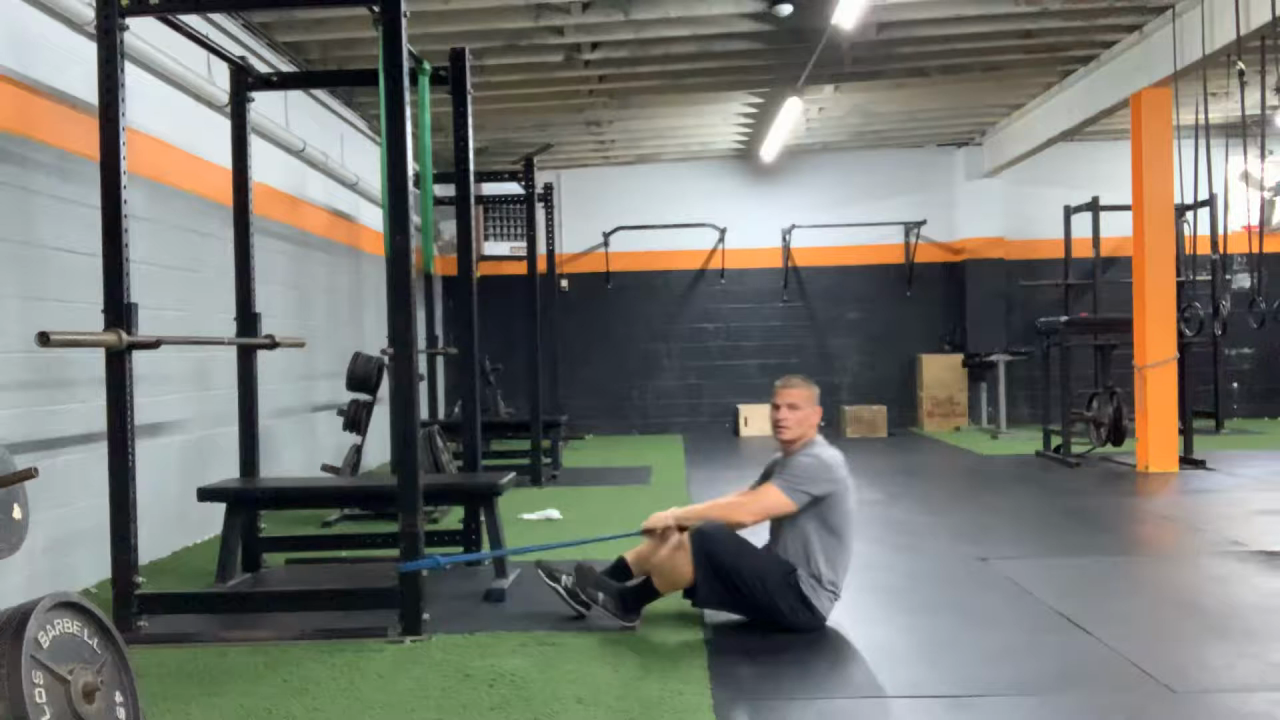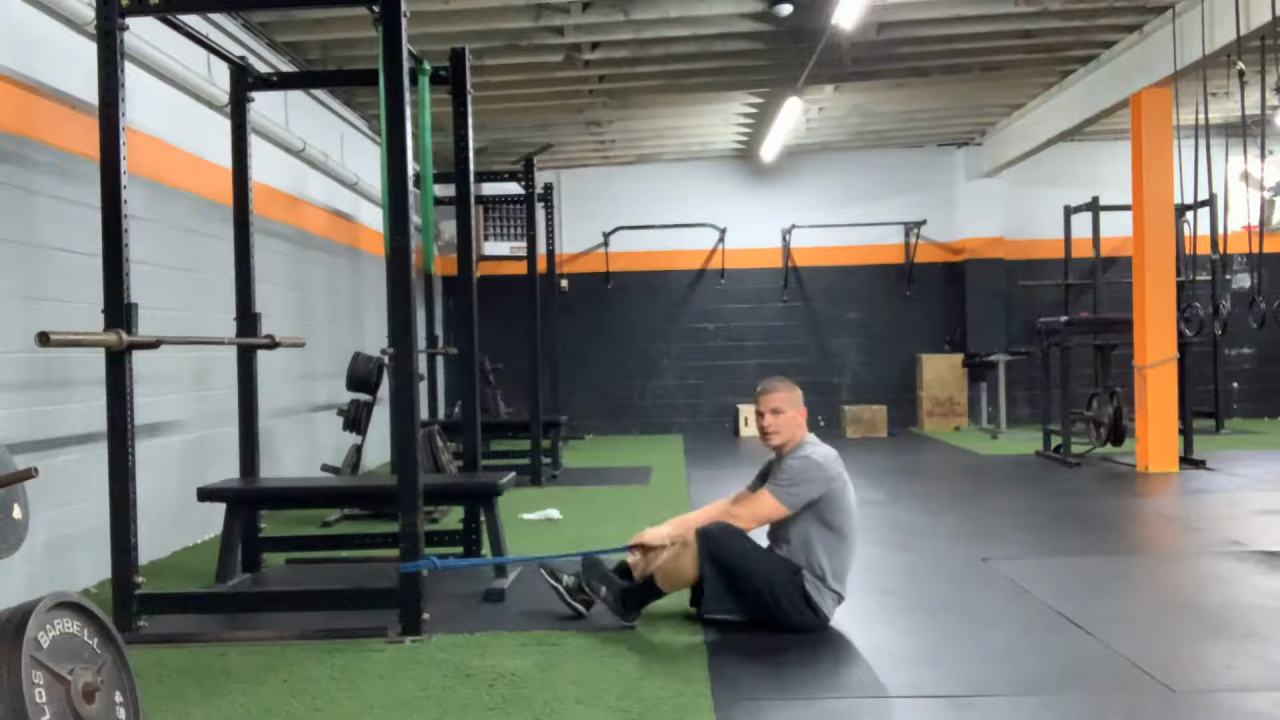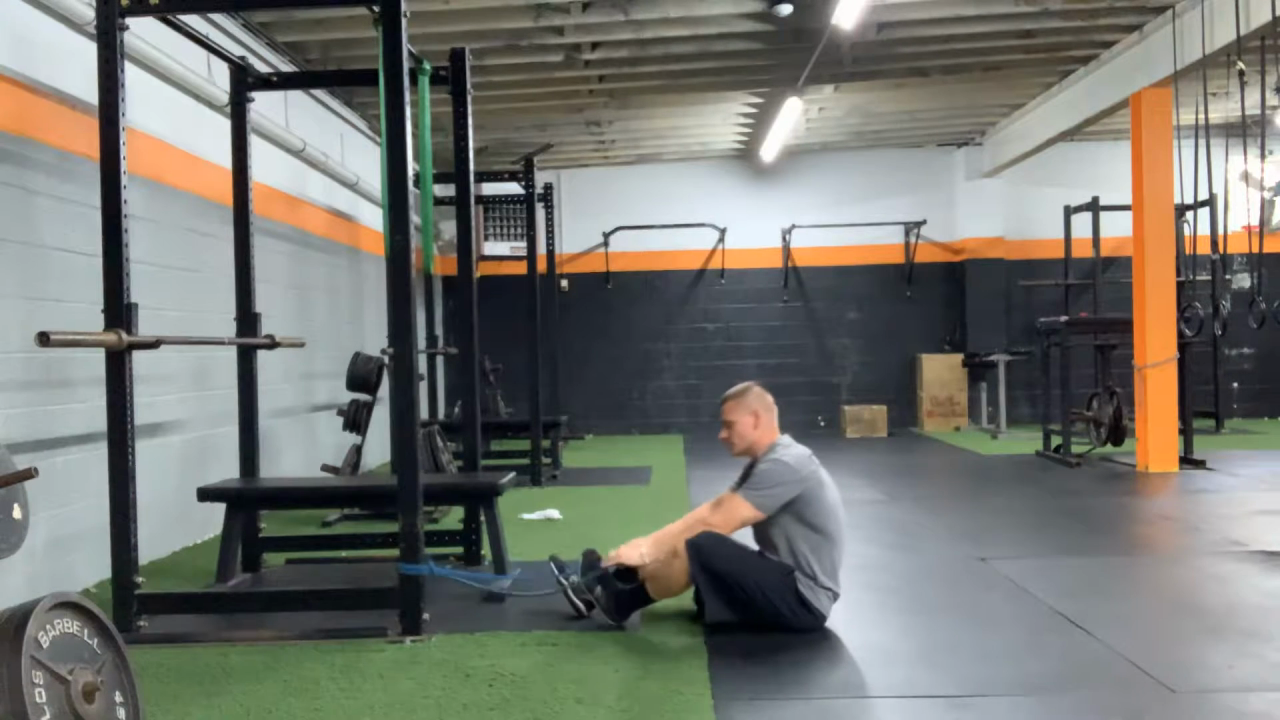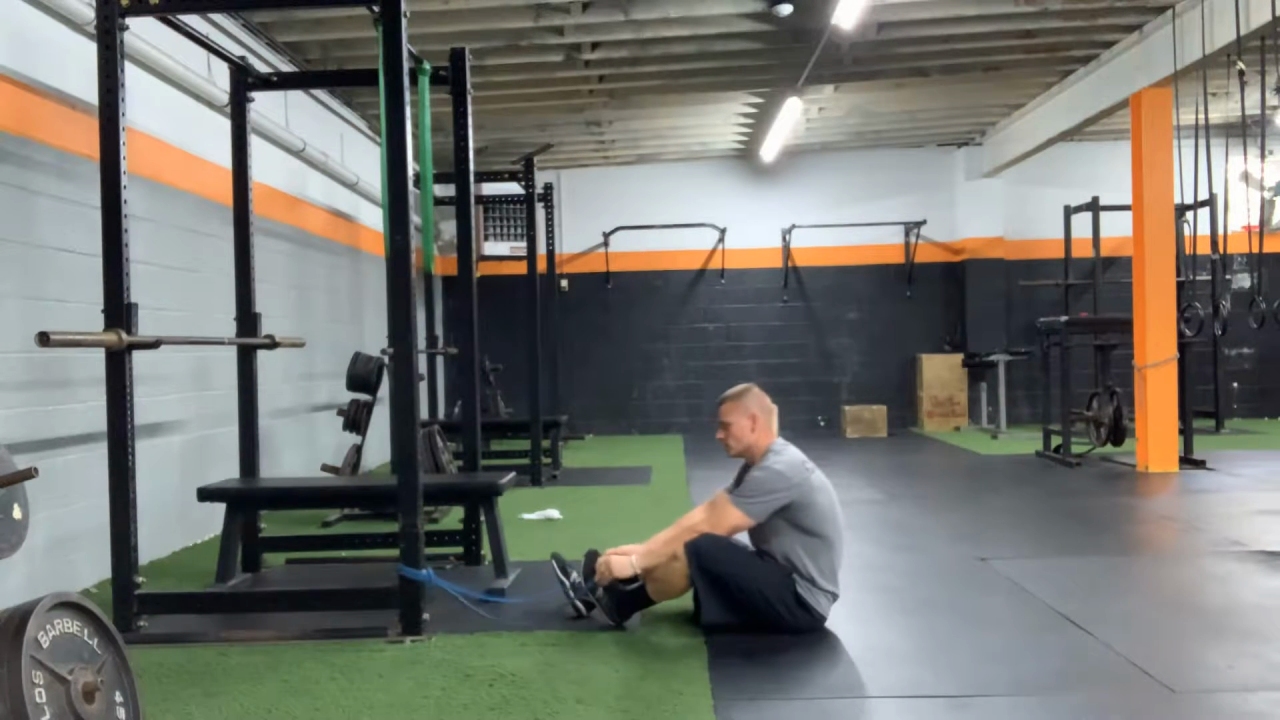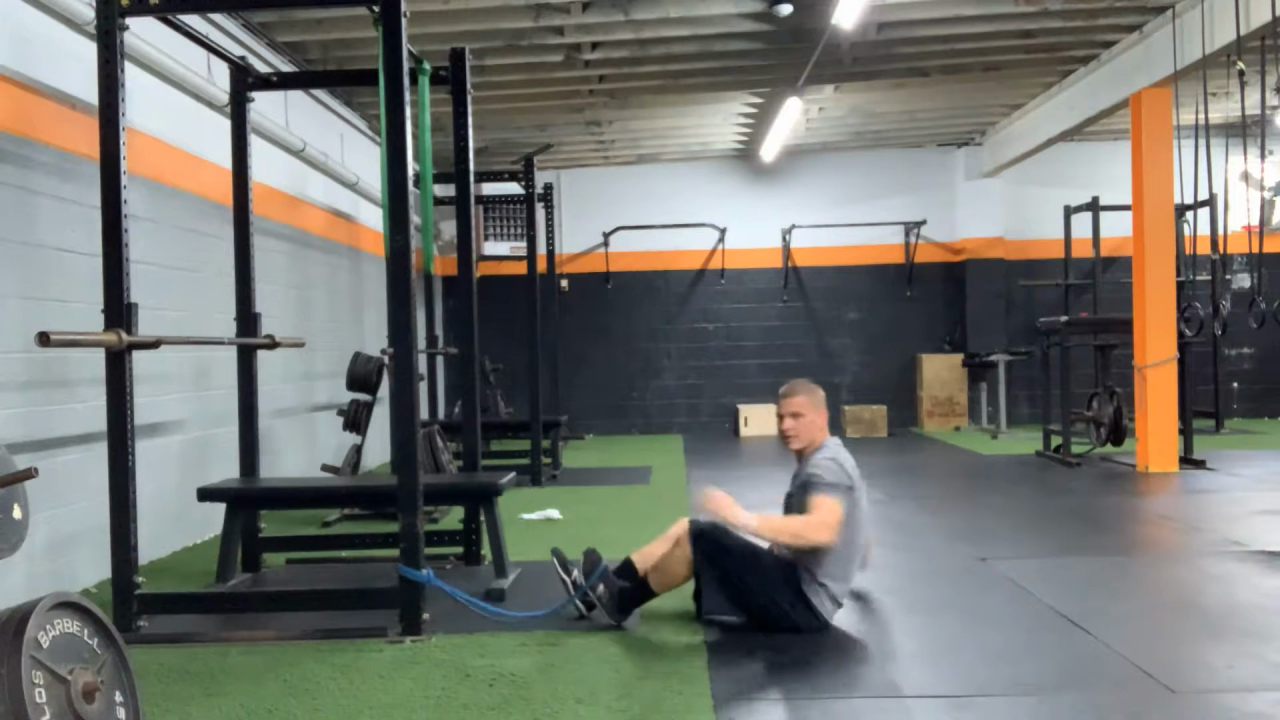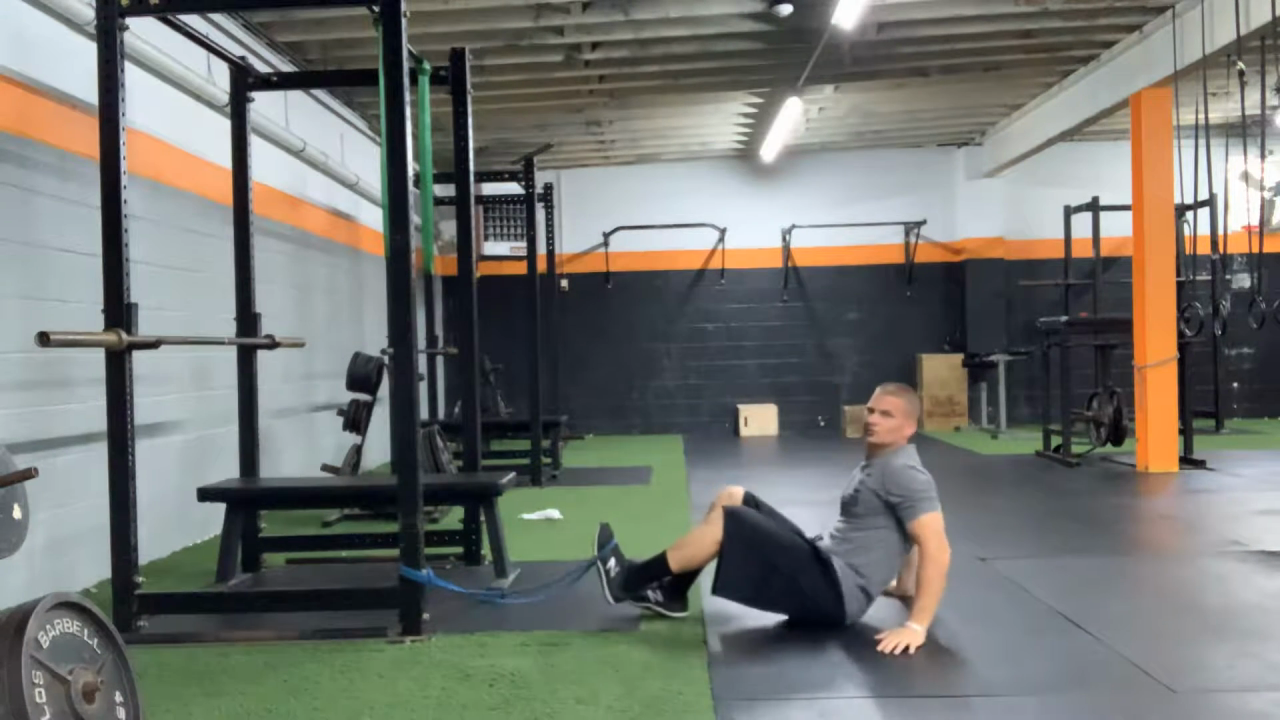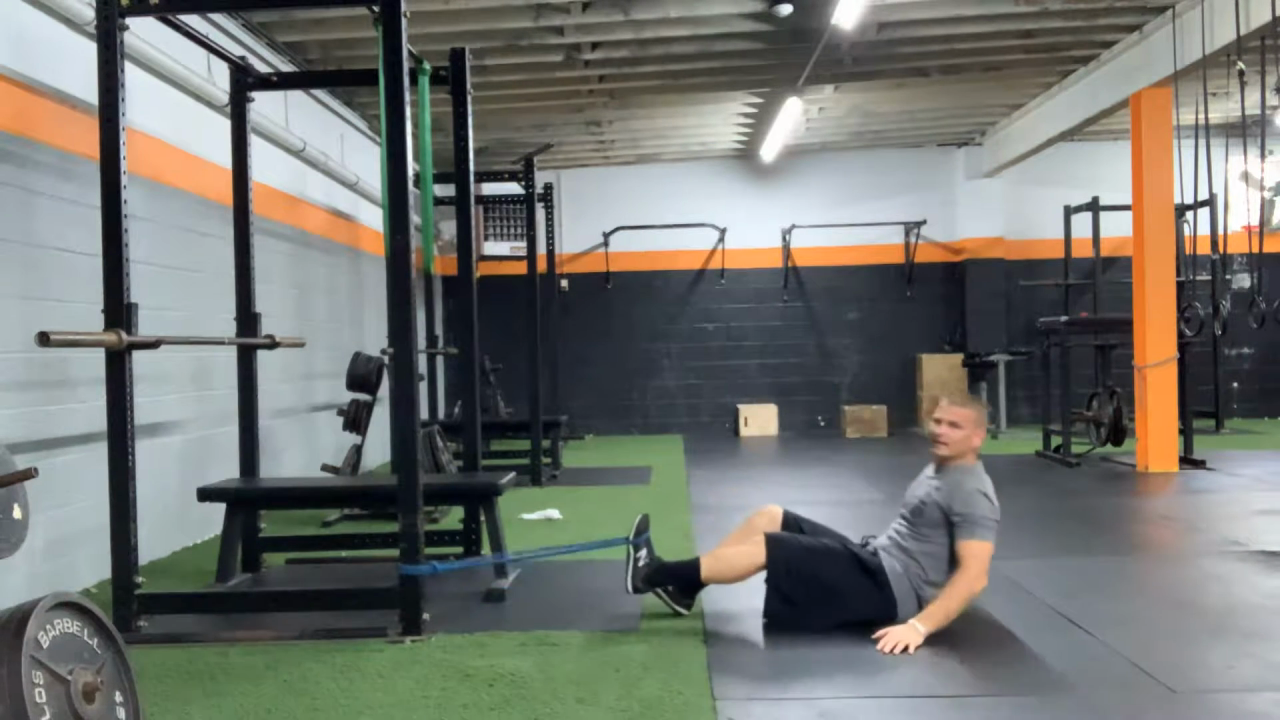
dt=0.7s
person 1, frame 1
left shoulder: (818, 463)
right shoulder: (785, 462)
left elbow: (746, 511)
right elbow: (739, 503)
left wrist: (676, 515)
right wrist: (679, 517)
left hip: (803, 599)
right hip: (785, 578)
left knee: (706, 539)
right knee: (679, 536)
left ankle: (625, 602)
right ankle: (586, 589)
person 1, frame 2
left shoulder: (811, 463)
right shoulder: (782, 462)
left elbow: (742, 519)
right elbow: (731, 505)
left wrist: (668, 535)
right wrist: (669, 528)
left hip: (807, 600)
right hip: (787, 579)
left knee: (709, 537)
right knee: (684, 539)
left ankle: (627, 601)
right ankle: (586, 590)
person 1, frame 3
left shoulder: (785, 465)
right shoulder: (767, 462)
left elbow: (716, 523)
right elbow: (712, 509)
left wrist: (644, 554)
right wrist: (650, 543)
left hip: (803, 601)
right hip: (785, 579)
left knee: (698, 547)
right knee: (682, 544)
left ankle: (619, 603)
right ankle: (598, 589)
person 1, frame 4
left shoulder: (778, 471)
right shoulder: (764, 463)
left elbow: (707, 528)
right elbow: (707, 512)
left wrist: (635, 563)
right wrist: (643, 549)
left hip: (801, 602)
right hip: (784, 579)
left knee: (696, 549)
right knee: (684, 543)
left ankle: (620, 604)
right ankle: (600, 589)
person 1, frame 5
left shoulder: (827, 467)
right shoulder: (817, 460)
left elbow: (819, 531)
left wrist: (747, 520)
left hip: (801, 602)
right hip: (781, 577)
left knee: (697, 536)
right knee: (686, 530)
left ankle: (619, 603)
right ankle: (604, 588)
person 1, frame 6
left shoulder: (903, 473)
right shoulder: (878, 464)
left elbow: (936, 550)
right elbow: (905, 534)
left wrist: (916, 626)
right wrist: (903, 584)
left hip: (833, 595)
right hip: (821, 562)
left knee: (727, 520)
right knee: (731, 497)
left ankle: (631, 581)
right ankle: (672, 594)
person 1, frame 7
left shoulder: (972, 496)
right shoulder: (939, 471)
left elbow: (973, 576)
left wrist: (917, 626)
left hip: (888, 590)
right hip: (870, 560)
left knee: (762, 548)
right knee: (769, 517)
left ankle: (655, 574)
right ankle: (682, 589)
